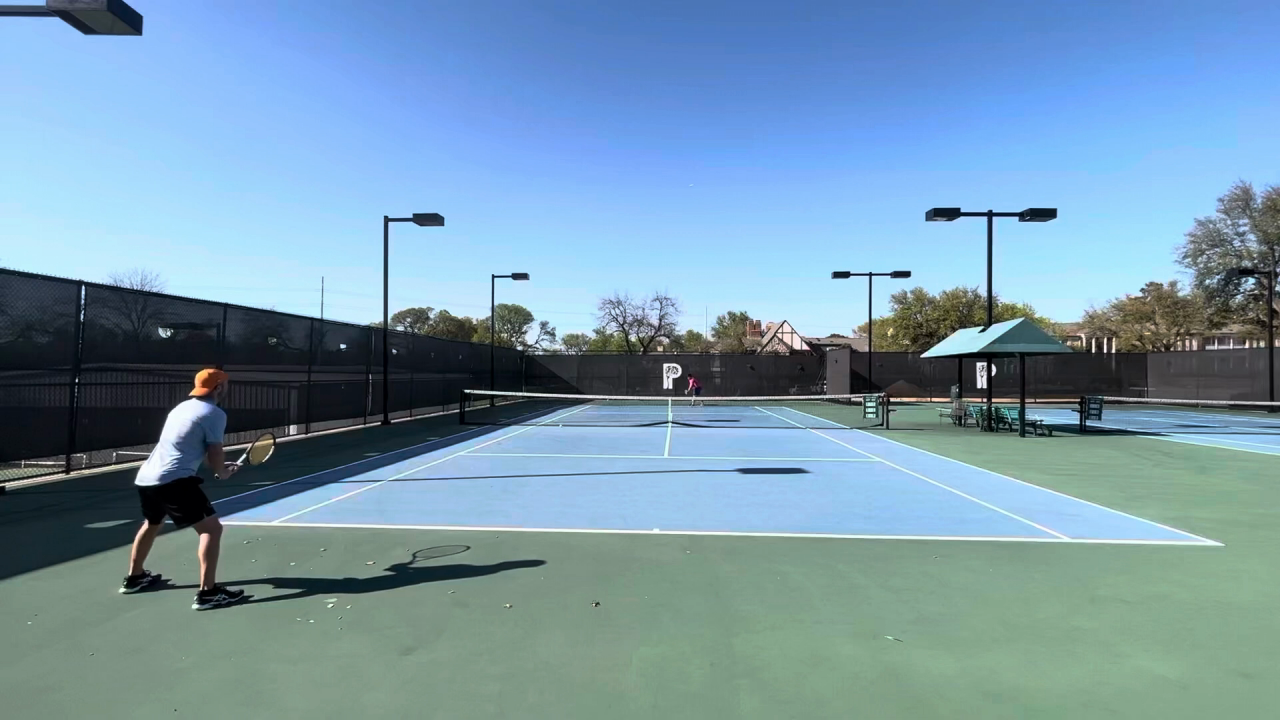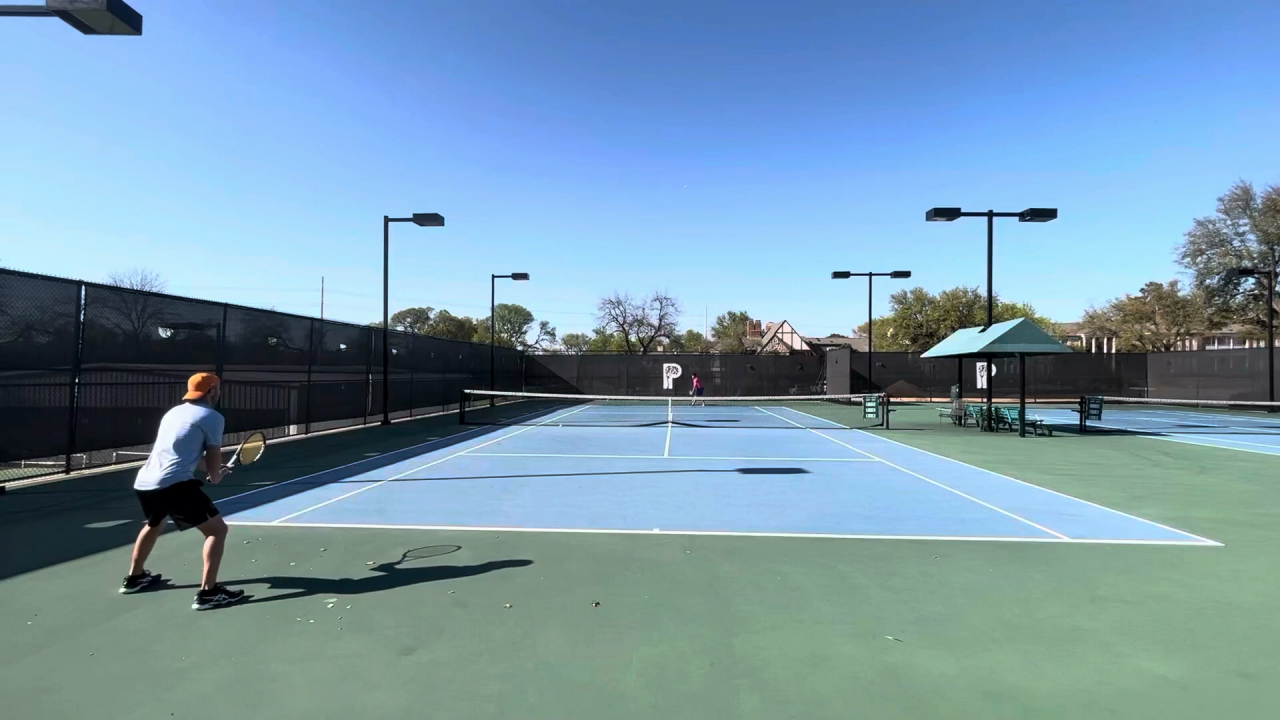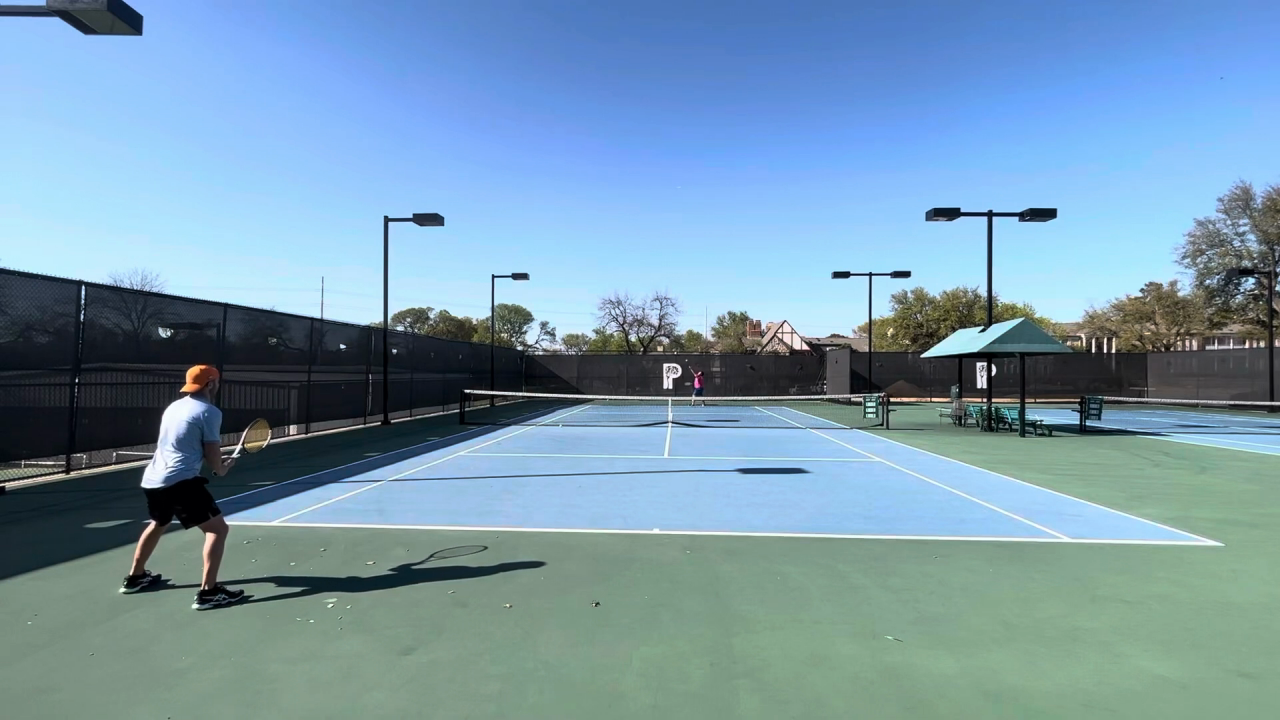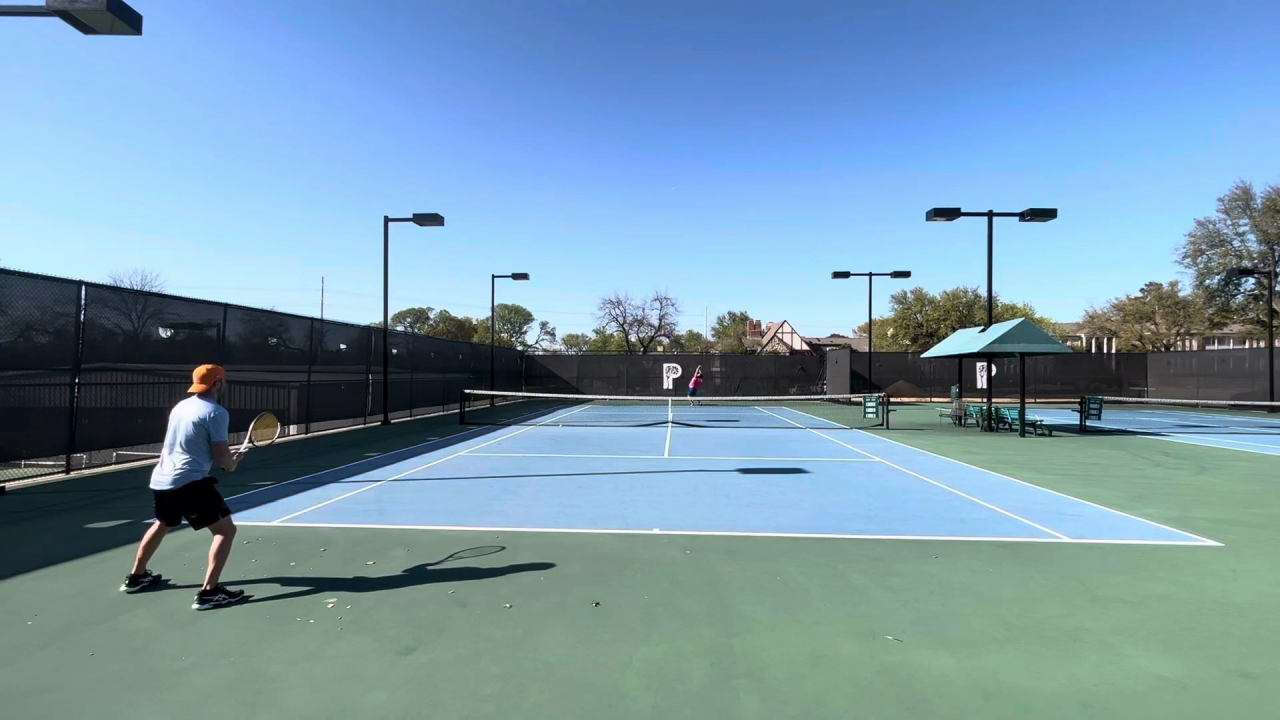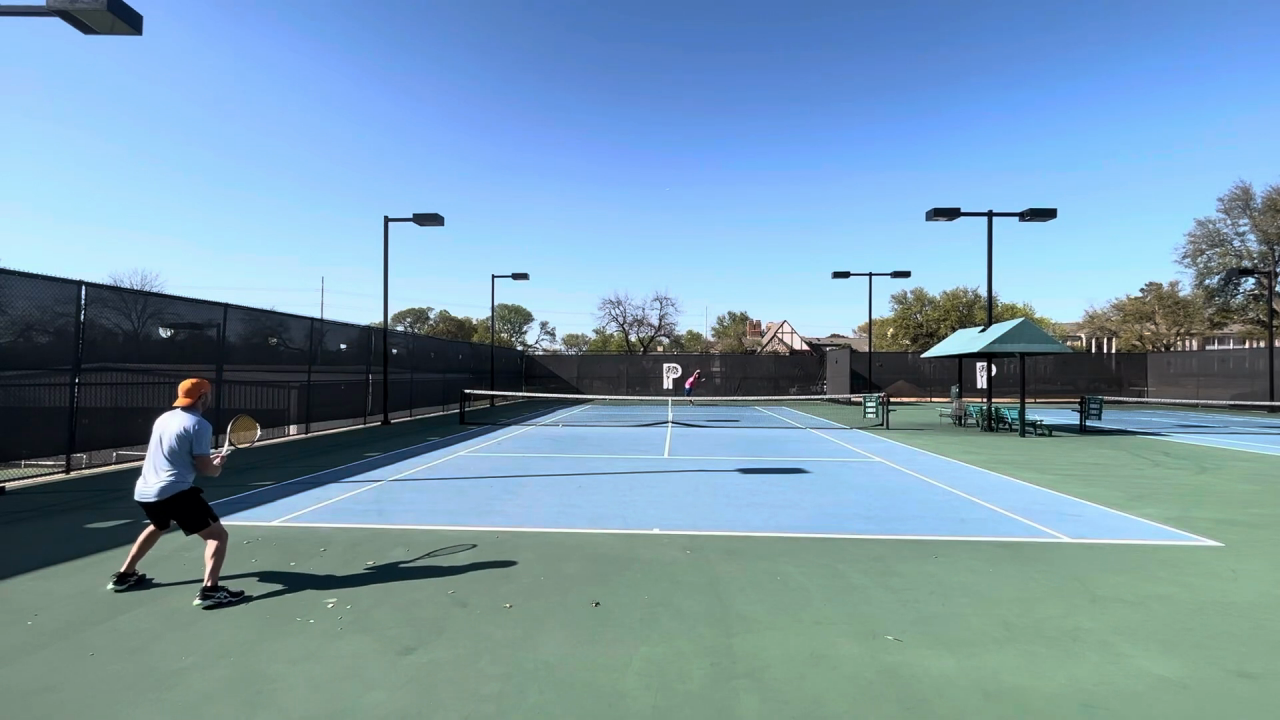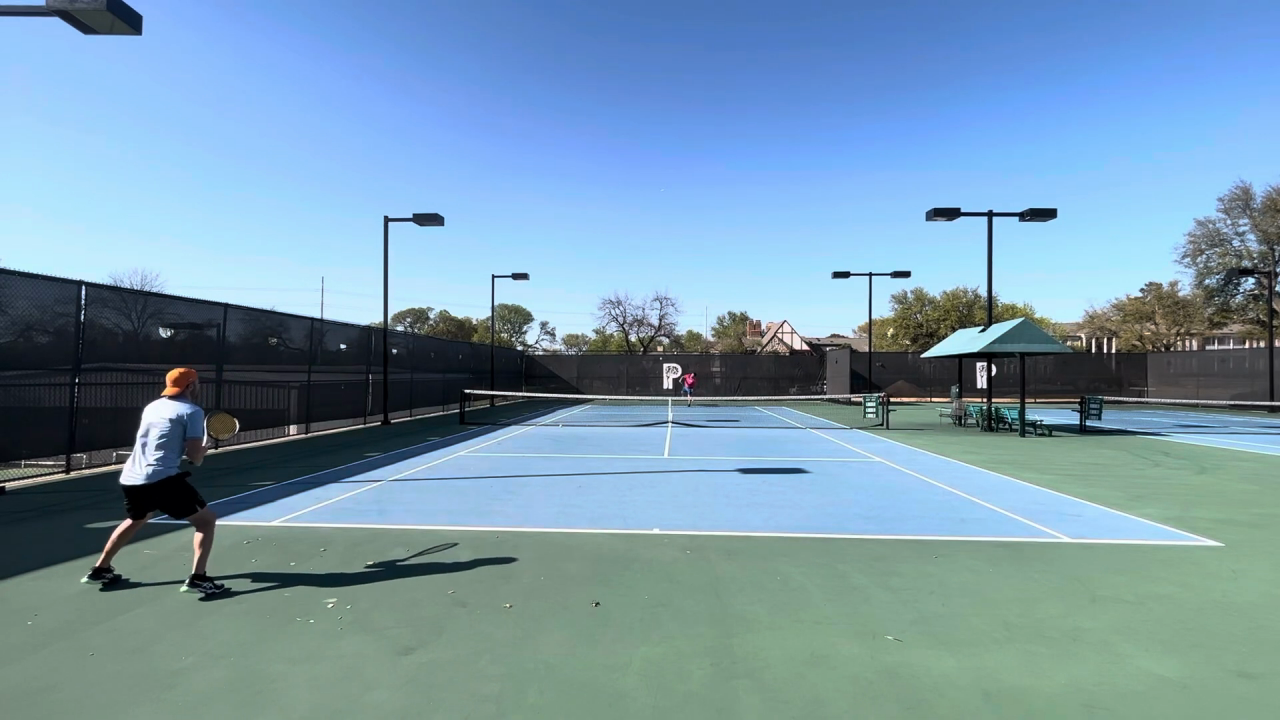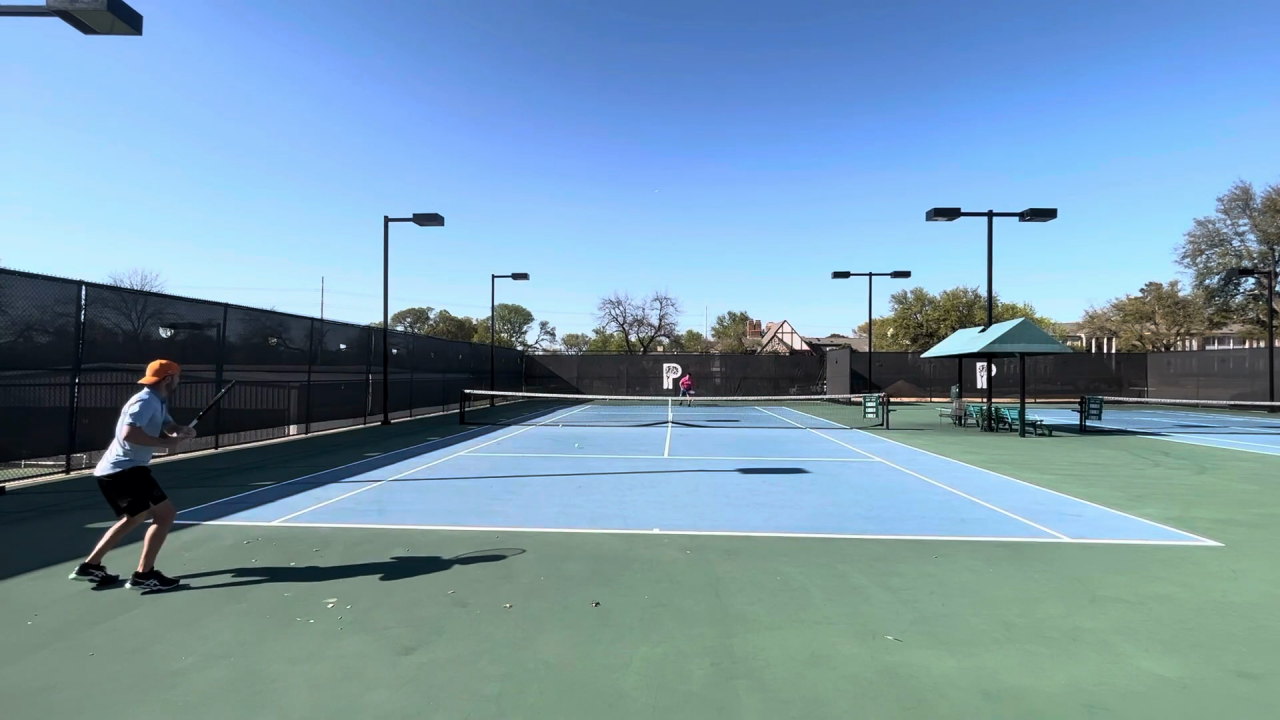
dt=0.4s
person 1, frame 1
left shoulder: (183, 407)
right shoulder: (214, 413)
right elbow: (215, 457)
left wrist: (220, 465)
right wrist: (223, 472)
left hip: (146, 477)
right hip: (174, 480)
left knee: (152, 524)
right knee: (212, 528)
left ankle: (134, 577)
right ankle: (208, 593)
person 1, frame 2
left shoulder: (174, 412)
right shoulder: (213, 418)
right elbow: (213, 458)
left wrist: (210, 467)
right wrist: (214, 476)
left hip: (144, 481)
right hip: (173, 484)
left knee: (154, 525)
right knee: (217, 529)
left ankle: (135, 577)
right ankle: (208, 592)
person 1, frame 3
left shoulder: (174, 406)
right shoulder: (209, 412)
right elbow: (212, 454)
left wrist: (216, 461)
right wrist: (220, 469)
left hip: (152, 479)
right hip: (180, 481)
left knee: (157, 525)
right knee: (218, 529)
left ankle: (135, 577)
right ankle: (208, 592)
person 1, frame 4
left shoulder: (181, 406)
right shoulder: (216, 412)
right elbow: (220, 455)
left wrist: (225, 457)
right wrist: (231, 464)
left hip: (161, 480)
right hip: (188, 482)
left knee: (162, 525)
right knee: (226, 530)
left ankle: (136, 576)
right ankle: (209, 592)
person 1, frame 5
left shoulder: (164, 418)
right shoulder: (199, 425)
right elbow: (203, 468)
left wrist: (208, 458)
right wrist: (216, 467)
left hip: (144, 491)
right hip: (174, 492)
left knee: (158, 526)
right knee: (217, 535)
left ankle: (124, 574)
right ankle: (210, 589)
person 1, frame 6
left shoulder: (152, 407)
right shoulder: (192, 411)
right elbow: (194, 454)
left wrist: (188, 451)
right wrist: (201, 453)
left hip: (130, 478)
right hip: (162, 479)
left knee: (136, 521)
right knee: (206, 520)
left ankle: (100, 570)
right ankle: (198, 577)
person 1, frame 7
left shoulder: (158, 403)
right shoulder: (145, 402)
left elbow: (170, 429)
right elbow: (127, 435)
left wrist: (183, 432)
right wrist: (167, 441)
left hip: (111, 471)
right hip: (124, 470)
left knee: (132, 519)
right knee: (165, 514)
left ankle: (90, 566)
right ankle: (142, 575)
